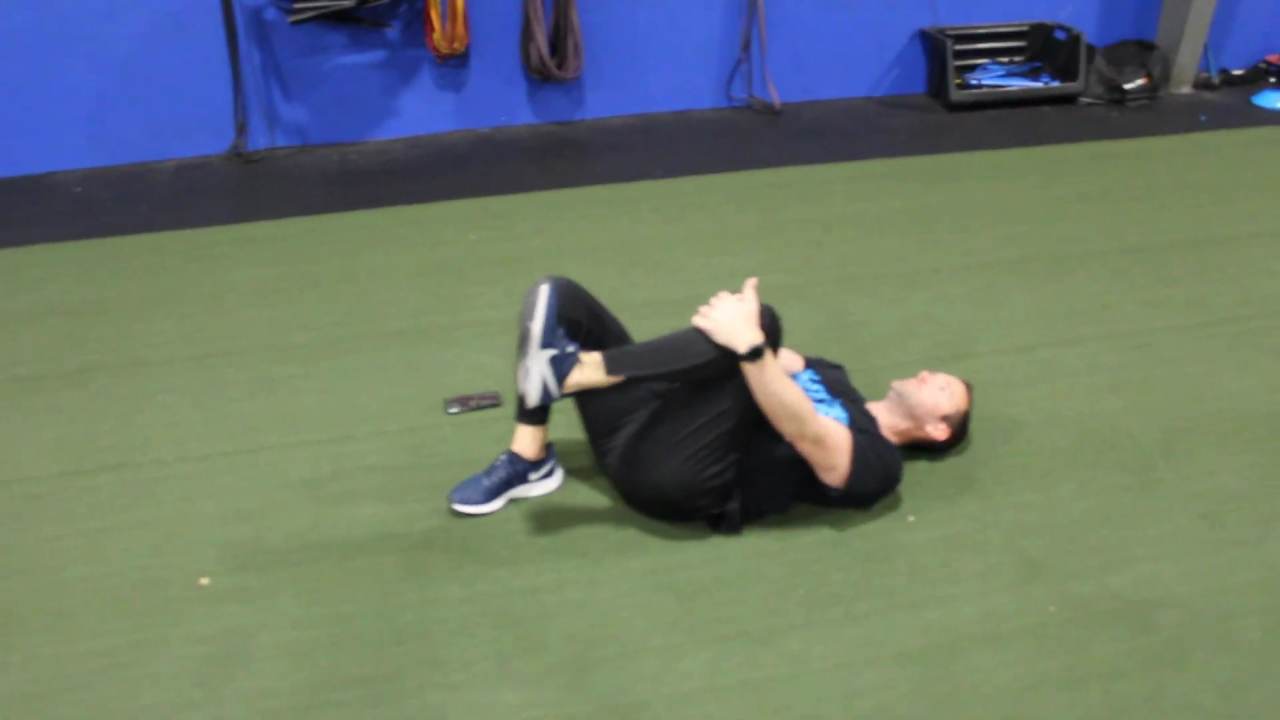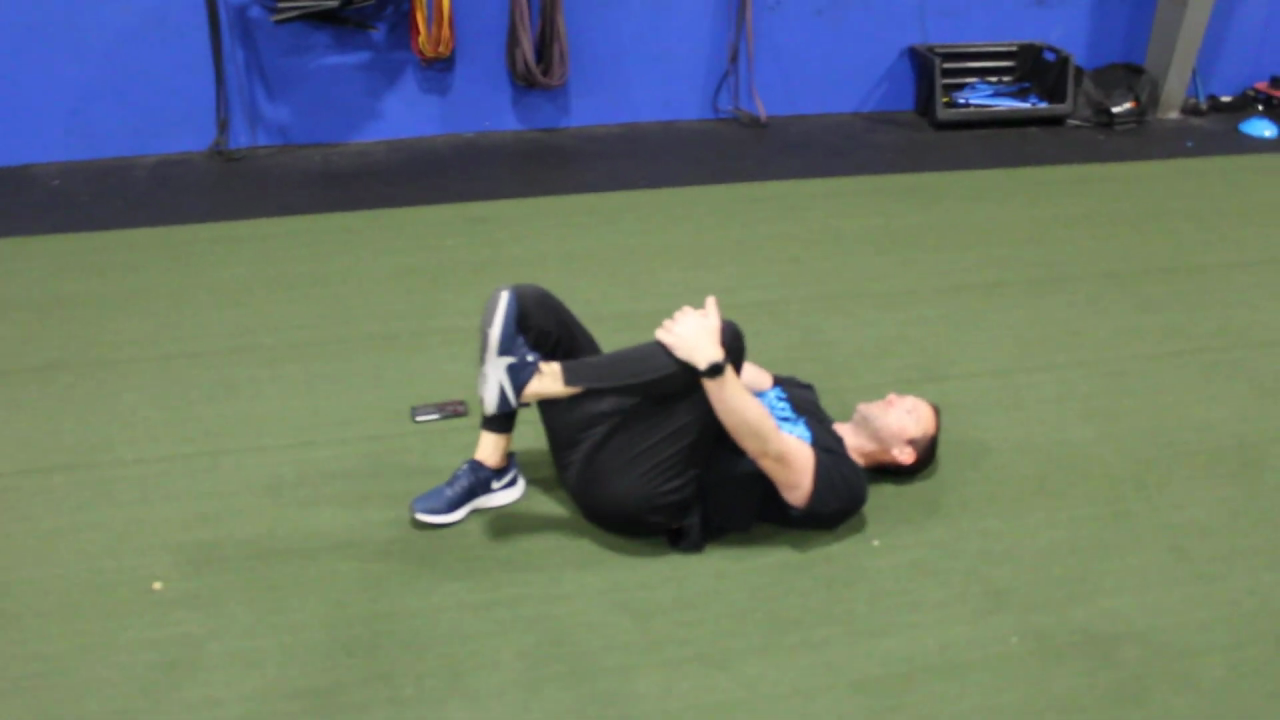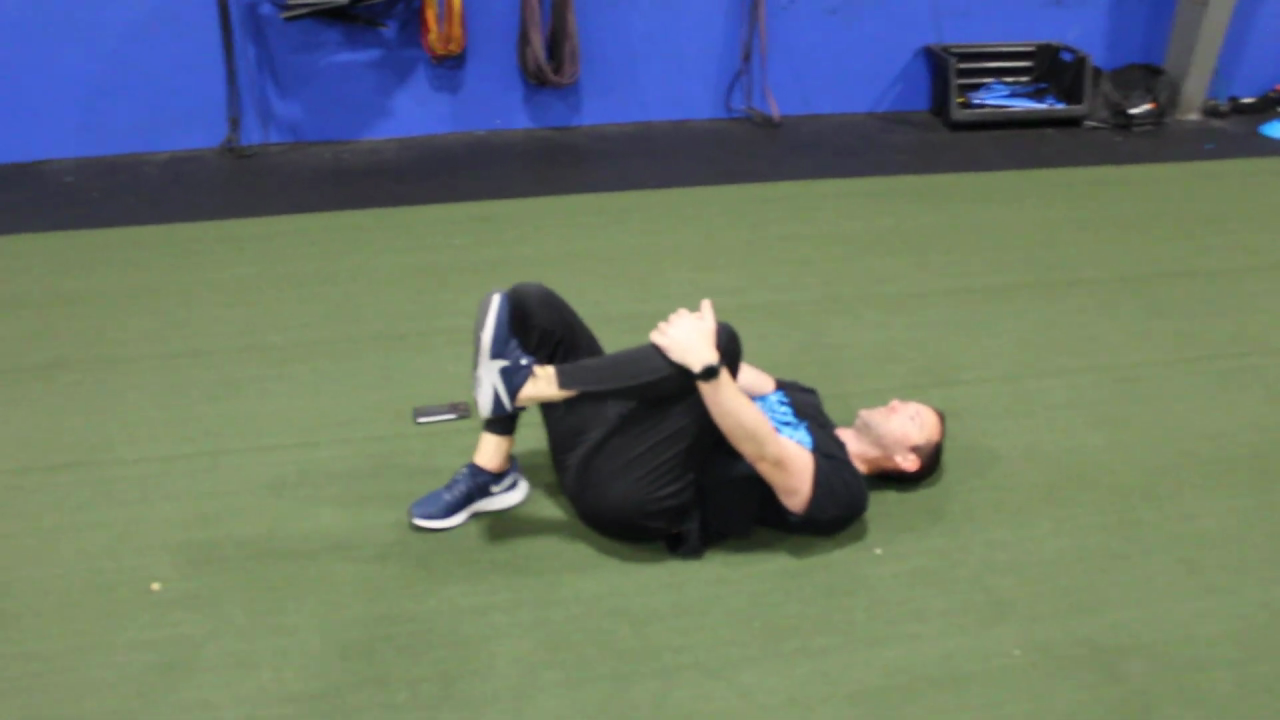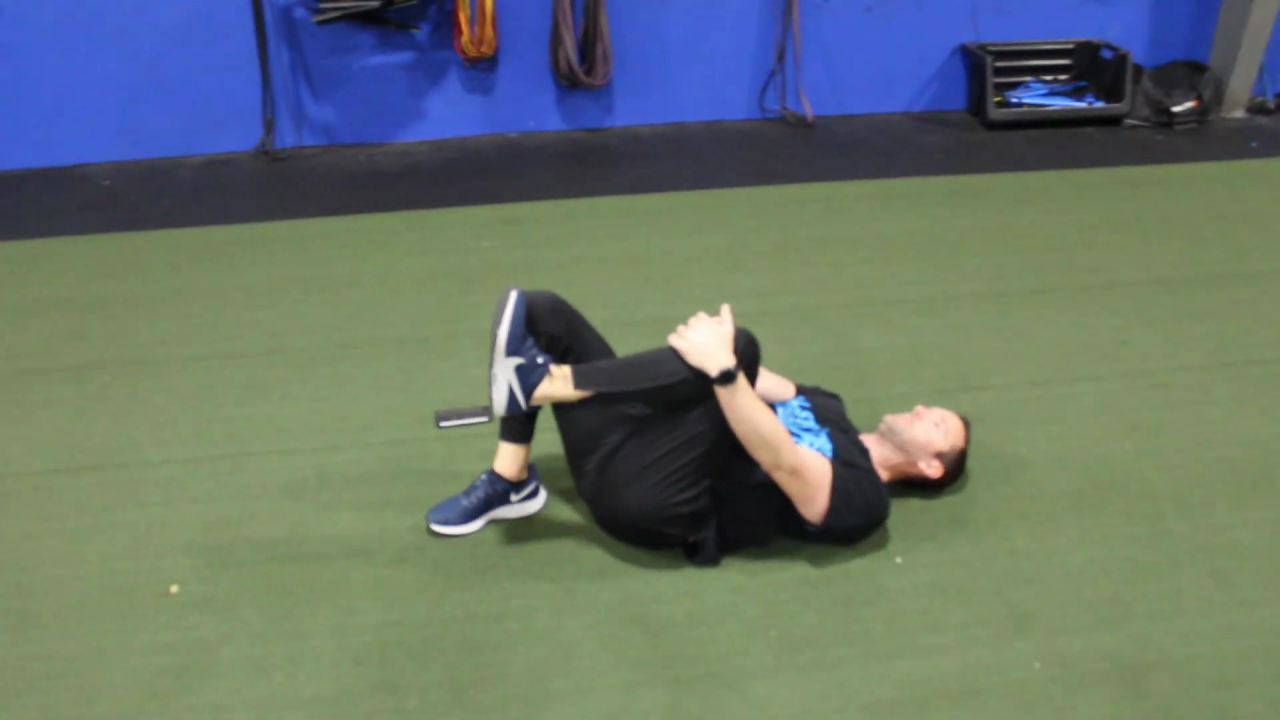
dt=0.2s
person 1, frame 1
left shoulder: (876, 464)
right shoulder: (833, 378)
left elbow: (805, 433)
right elbow: (780, 364)
left wrist: (747, 343)
right wrist: (739, 326)
left hip: (673, 474)
right hip: (647, 420)
left knee: (761, 324)
right knee: (558, 298)
left ankle: (571, 372)
right ankle: (528, 462)
person 1, frame 2
left shoulder: (841, 486)
right shoulder: (802, 399)
left elbow: (768, 450)
right elbow: (744, 380)
left wrist: (709, 358)
right wrist: (699, 341)
left hip: (633, 489)
right hip: (611, 435)
left knee: (724, 340)
right knee: (528, 305)
left ankle: (530, 380)
right ankle: (489, 472)
person 1, frame 3
left shoulder: (841, 492)
right shoulder: (803, 403)
left elbow: (766, 455)
right elbow: (748, 382)
left wrist: (703, 363)
right wrist: (698, 347)
left hip: (632, 493)
right hip: (610, 437)
left knee: (718, 343)
right knee: (530, 302)
left ankle: (524, 385)
right ankle: (490, 476)
person 1, frame 4
left shoulder: (862, 499)
right shoulder: (826, 408)
left elbow: (784, 465)
right elbow: (771, 389)
left wrist: (720, 368)
right wrist: (717, 353)
left hip: (649, 499)
right hip: (629, 446)
left knee: (736, 349)
right knee: (541, 311)
left ankle: (542, 382)
right ankle: (509, 484)
